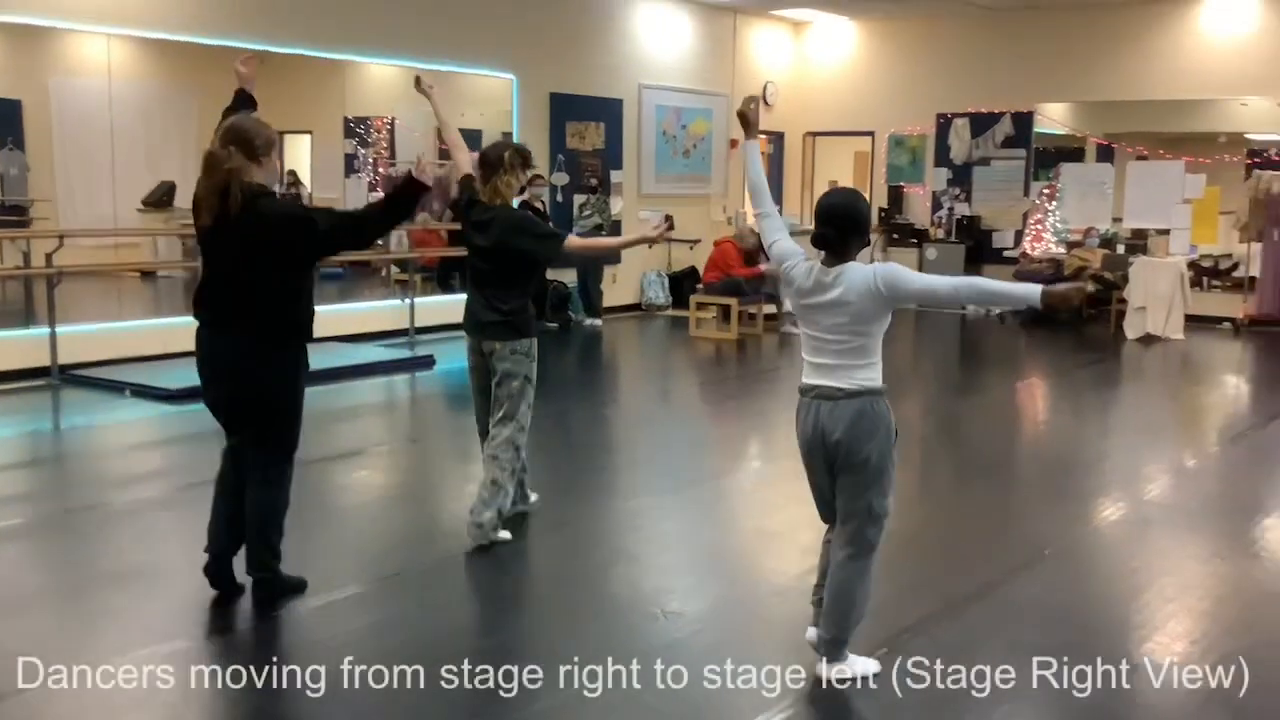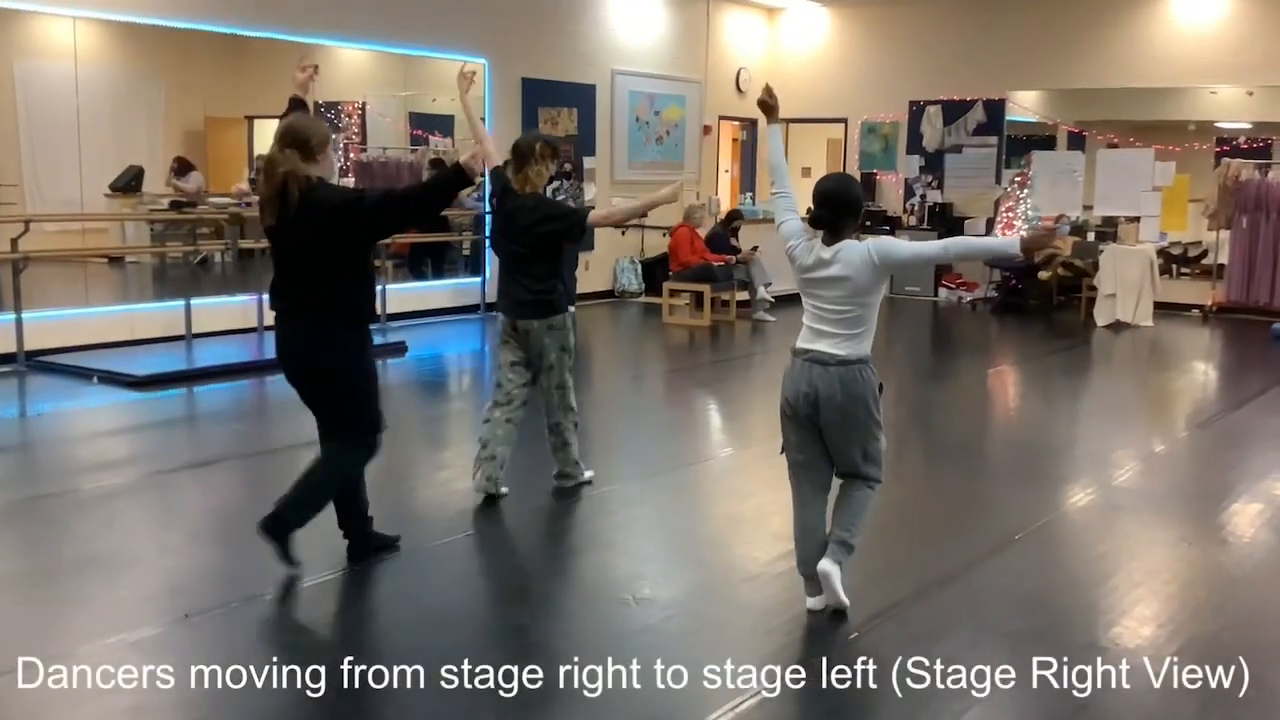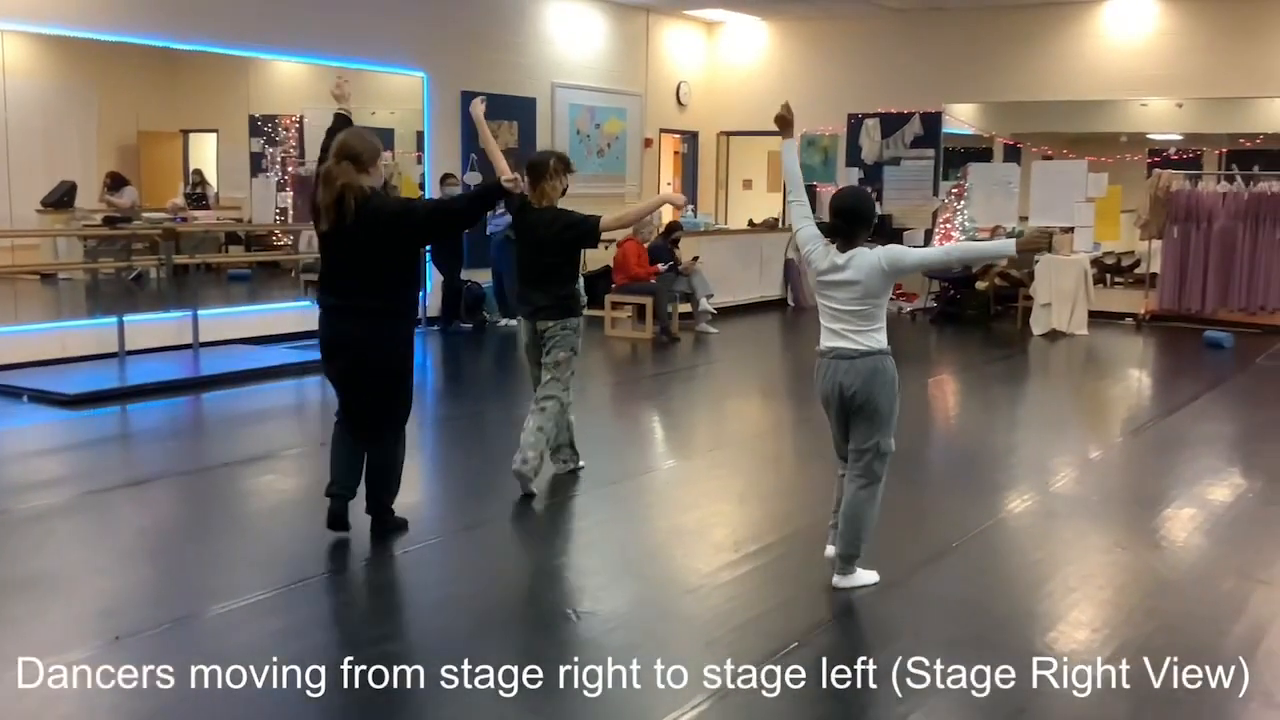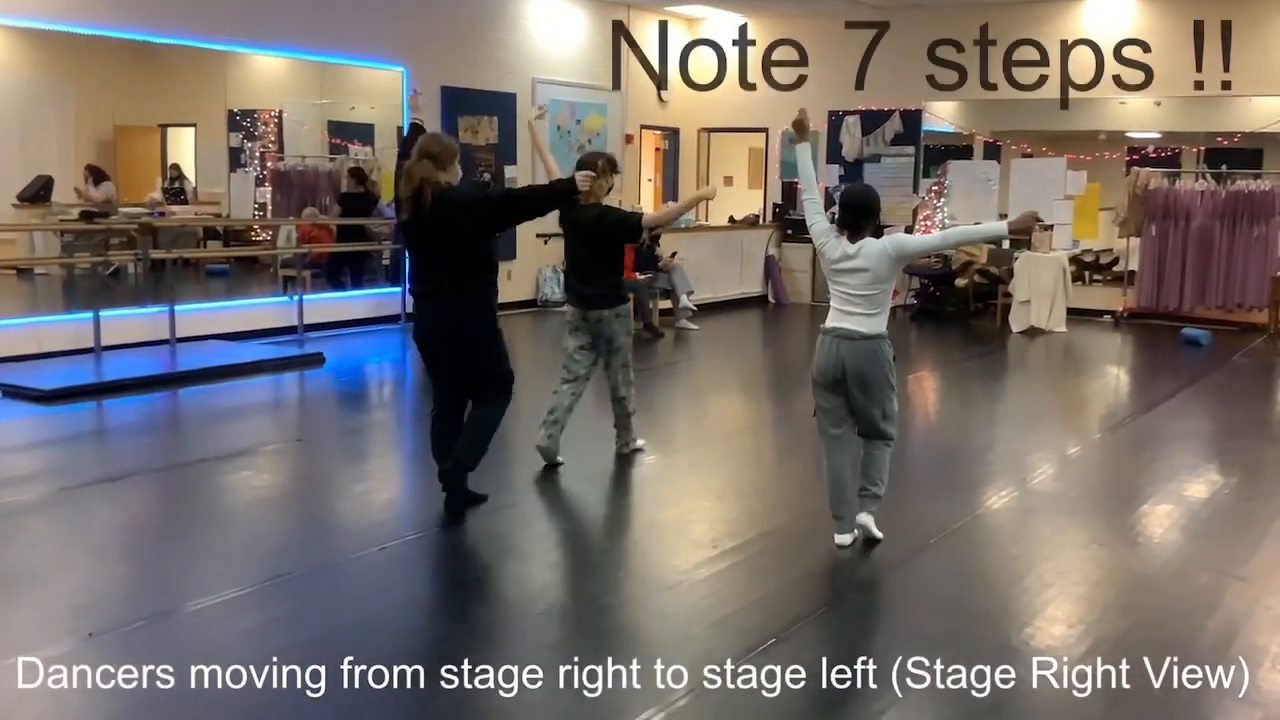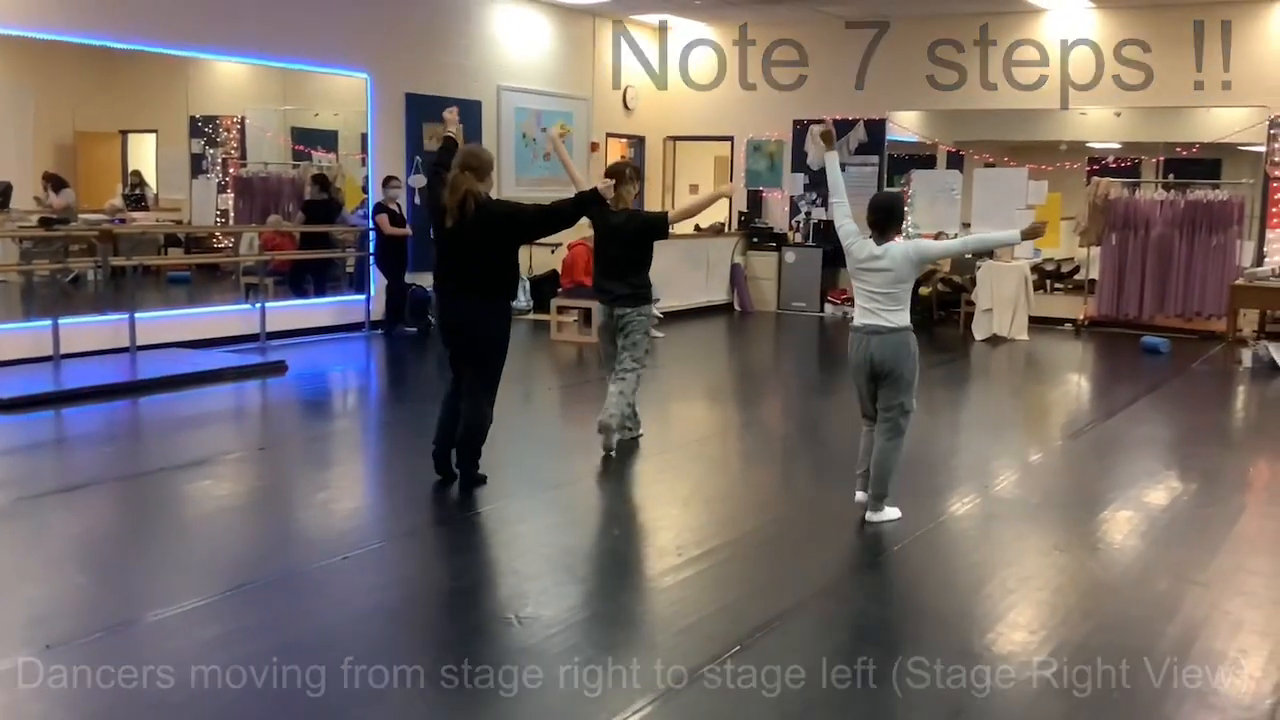
dt=1s
person 1, frame 1
left shoulder: (796, 273)
right shoulder: (878, 281)
left elbow: (765, 213)
right elbow: (961, 290)
left wrist: (752, 138)
right wrist: (1043, 294)
left hip: (812, 410)
right hip: (862, 415)
left knee: (840, 526)
right knee: (858, 537)
left ankle: (822, 621)
right ankle: (834, 655)
person 1, frame 2
left shoulder: (800, 248)
right shoulder: (874, 255)
left elbow: (781, 191)
right elbow: (949, 249)
left wrist: (773, 122)
right wrist: (1021, 243)
left hip: (801, 374)
right hip: (849, 378)
left knee: (808, 484)
right knee: (862, 475)
left ankle: (813, 586)
right ankle: (833, 556)
person 1, frame 3
left shoulder: (815, 254)
right shoulder: (884, 261)
left elbow: (797, 201)
right elbow: (952, 253)
left wrist: (788, 138)
right wrist: (1016, 246)
left hip: (829, 367)
right hip: (871, 370)
left knee: (849, 460)
right knee: (866, 469)
left ankle: (837, 537)
right ankle: (847, 567)
person 1, frame 4
left shoulder: (827, 246)
right shoulder: (891, 249)
left elbow: (810, 197)
right elbow: (951, 237)
left wrist: (802, 141)
right wrist: (1009, 227)
left hip: (830, 346)
right hip: (870, 349)
left knee: (835, 437)
right knee: (878, 434)
left ankle: (842, 525)
right ankle: (866, 508)
person 1, frame 5
left shoulder: (853, 246)
right shoulder: (912, 252)
left elbow: (838, 202)
right elbow: (969, 243)
left wrist: (831, 150)
right wrist: (1020, 235)
left hip: (861, 339)
right hip: (897, 342)
left knee: (871, 418)
right knee: (891, 424)
left ankle: (864, 487)
right ankle: (877, 504)
person 2, frame 1
left shoulder: (211, 203)
right shoulder: (275, 216)
left elbow: (229, 141)
right elbow: (353, 229)
left wrist: (243, 93)
right wrist: (410, 189)
left hip: (218, 349)
right hip: (268, 356)
left knee: (240, 453)
right knee: (269, 464)
left ankle: (221, 557)
right ankle: (265, 576)
person 2, frame 2
left shoulder: (278, 198)
right shoulder: (338, 205)
left elbow: (286, 151)
right elbow: (404, 203)
right wrist: (461, 173)
left hip: (295, 334)
right hip: (338, 337)
left knee: (343, 434)
right knee: (357, 438)
left ankle: (360, 533)
right ankle: (283, 519)
person 2, frame 3
left shoulder: (326, 205)
right shoulder: (392, 213)
left elbow: (328, 156)
right elbow: (454, 213)
left wrist: (341, 113)
right wrist: (500, 187)
left hip: (337, 329)
right hip: (385, 332)
left knee: (351, 417)
right knee: (386, 422)
left ankle: (338, 497)
right ankle: (381, 514)
person 2, frame 4
left shoulder: (409, 203)
right shoulder: (467, 203)
left elbow: (409, 163)
right elbow: (521, 201)
left wrist: (416, 125)
right wrist: (570, 186)
left hip: (428, 316)
right hip: (469, 315)
left knee: (446, 400)
right knee: (495, 389)
left ankle: (455, 488)
right ankle: (456, 467)
person 2, frame 5
left shoulder: (442, 206)
right shoulder: (500, 215)
left elbow: (438, 172)
right elbow: (553, 215)
left wrist: (450, 136)
right wrist: (595, 195)
left hip: (450, 309)
right hip: (487, 312)
left knee: (459, 380)
right knee: (479, 389)
left ankle: (443, 450)
right ankle: (466, 468)
person 3, frame 1
left shoulder: (472, 207)
right shoulder: (520, 223)
left elbow: (459, 150)
right elbow: (582, 246)
left wrist: (434, 100)
right wrist: (639, 237)
left hip: (477, 331)
right hip: (513, 336)
left knee: (491, 422)
right knee: (507, 428)
left ankle: (515, 495)
right ankle: (484, 520)
person 3, frame 2
left shoulder: (503, 196)
right shoulder: (550, 212)
left elbow: (485, 144)
right elbow: (610, 217)
left wrist: (466, 95)
right wrist: (661, 199)
left hip: (510, 314)
right hip: (547, 315)
left knee: (507, 393)
right knee: (557, 394)
left ankle: (487, 474)
right ankle: (568, 471)
person 3, frame 3
left shoulder: (520, 209)
right shoulder: (565, 223)
left elbow: (497, 158)
right elbow: (622, 220)
left wrist: (479, 117)
right wrist: (663, 198)
left hip: (532, 315)
right hip: (562, 317)
left knee: (551, 386)
right knee: (553, 393)
left ankle: (564, 455)
right ankle: (527, 461)
person 3, frame 4
left shoulder: (569, 210)
right shoulder: (612, 220)
left elbow: (549, 167)
right elbow: (660, 218)
left wrist: (534, 129)
right wrist: (700, 197)
left hip: (578, 308)
right hip: (611, 308)
left knee: (573, 376)
right knee: (619, 375)
left ankle: (549, 438)
right ankle: (626, 440)
person 3, frame 5
left shoulder: (599, 215)
right shoulder: (642, 222)
left elbow: (578, 180)
right elbow: (685, 212)
left wrist: (558, 144)
right wrist: (718, 194)
left hip: (606, 304)
right hip: (636, 305)
left knee: (616, 366)
right knee: (629, 367)
left ankle: (628, 424)
right ankle: (611, 420)
